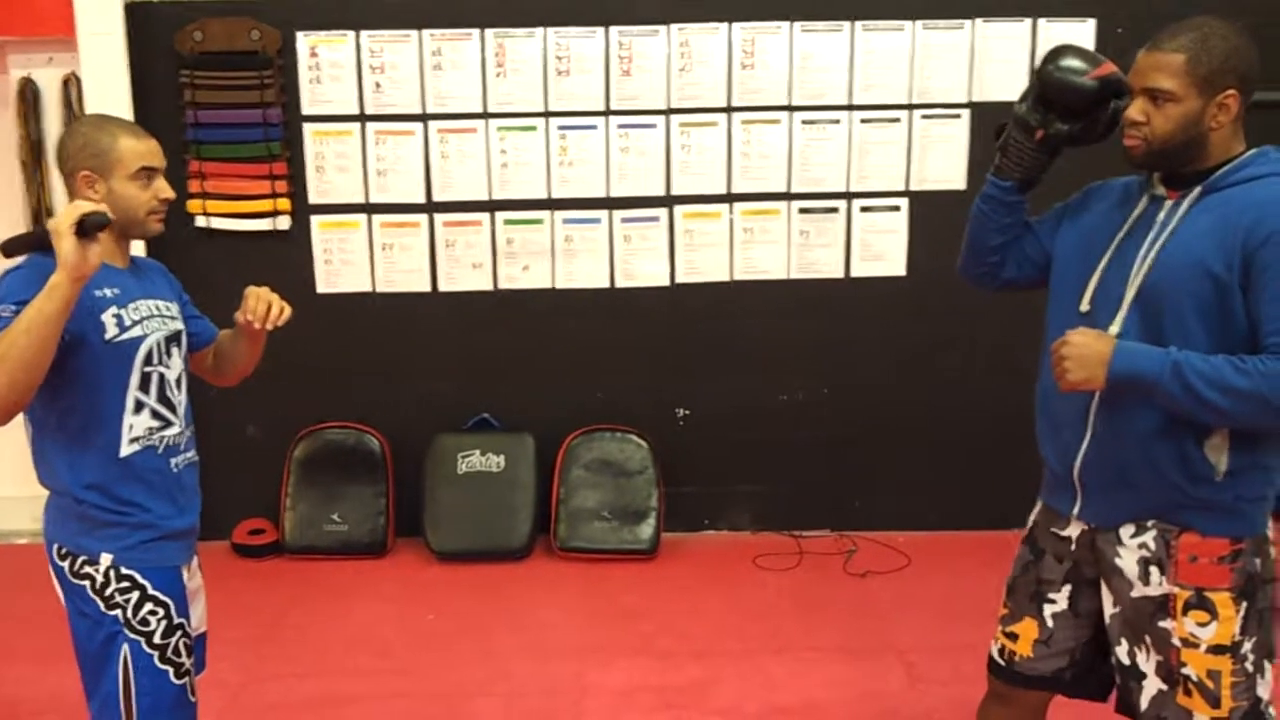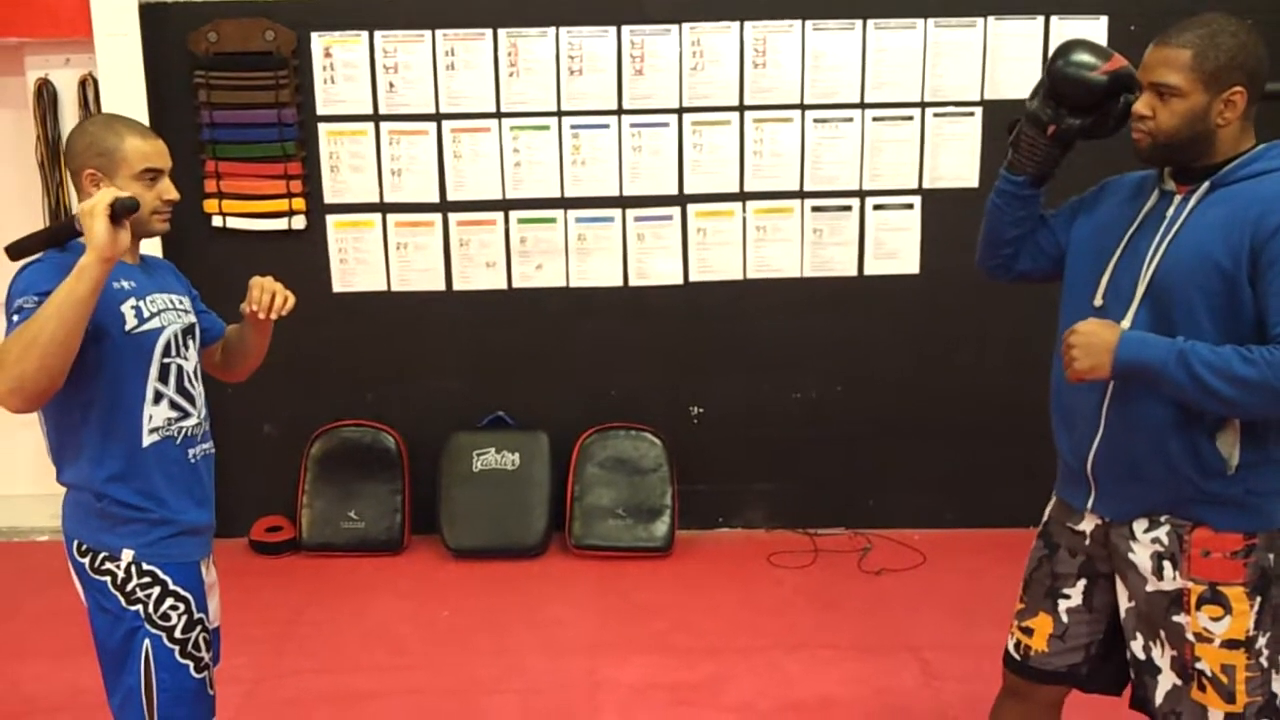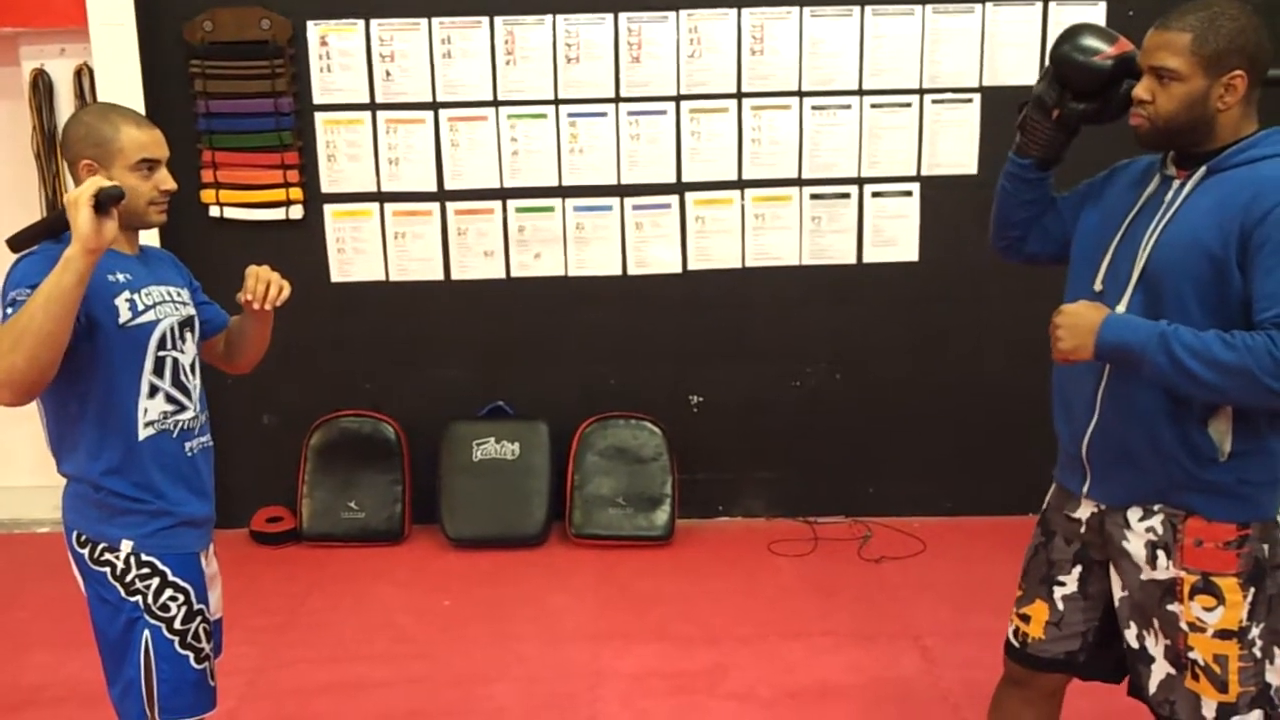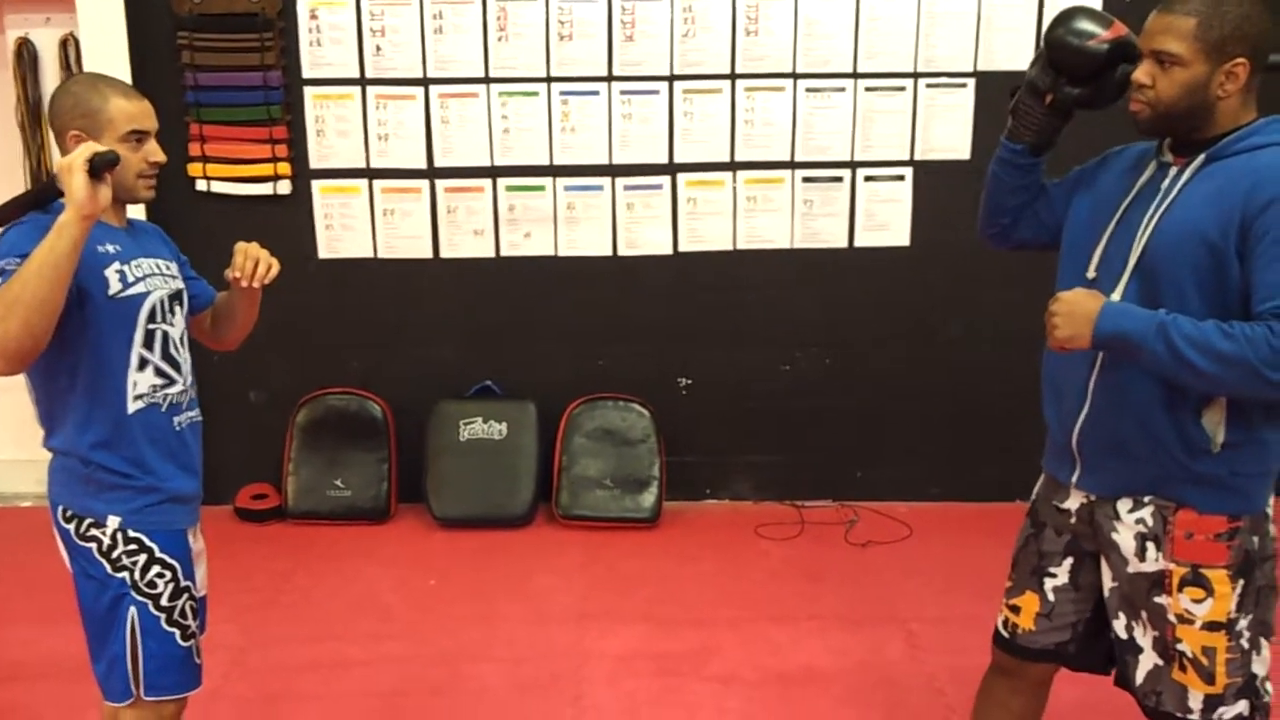
dt=1s
person 1, frame 1
right shoulder: (1104, 205)
right elbow: (988, 263)
left wrist: (1126, 364)
right wrist: (1021, 152)
left hip: (1191, 536)
right hip: (1070, 514)
person 1, frame 2
right shoulder: (1118, 199)
right elbow: (1005, 255)
left wrist: (1133, 354)
right wrist: (1033, 146)
left hip: (1204, 528)
right hip: (1085, 508)
person 1, frame 3
right shoulder: (1129, 182)
right elbow: (1018, 236)
left wrist: (1117, 337)
right wrist: (1040, 132)
left hip: (1200, 516)
right hip: (1086, 494)
person 1, frame 4
right shoulder: (1122, 170)
right elbow: (1007, 221)
left wrist: (1115, 324)
right wrist: (1034, 115)
left hip: (1190, 509)
right hip: (1074, 482)
right knee: (1017, 660)
person 2, frame 1
left shoulder: (157, 277)
left elbow: (218, 367)
left wrist: (251, 327)
right wrist: (69, 278)
left hip: (171, 534)
right hip: (110, 548)
person 2, frame 2
left shoulder: (166, 275)
right shoulder: (54, 275)
left elbow: (228, 364)
left wrist: (259, 319)
right wrist: (98, 259)
left hip: (185, 530)
right hip: (129, 542)
person 2, frame 3
left shoulder: (167, 267)
right shoulder: (51, 268)
left elbow: (231, 356)
left wrist: (258, 309)
right wrist: (83, 252)
left hip: (186, 521)
right hip: (129, 533)
person 2, frame 4
left shoulder: (154, 240)
left elbow: (219, 332)
left wrist: (245, 285)
right wrist: (77, 216)
left hip: (170, 496)
right hip: (115, 507)
